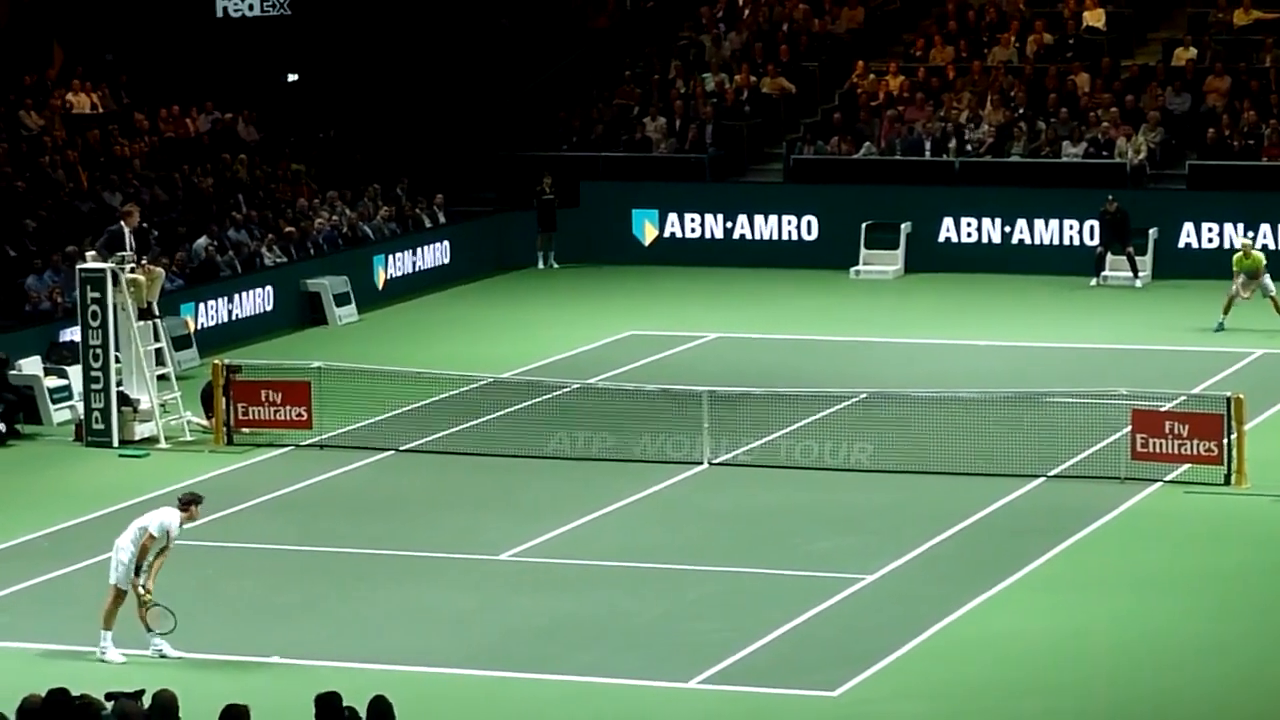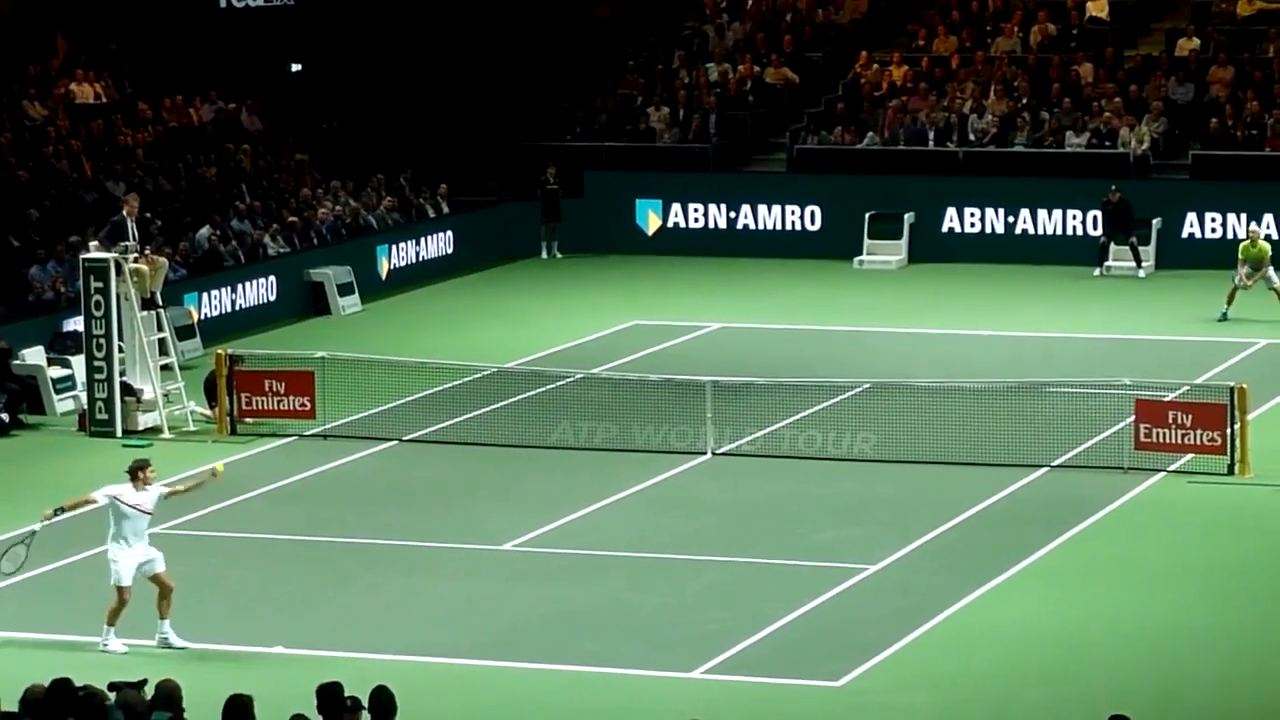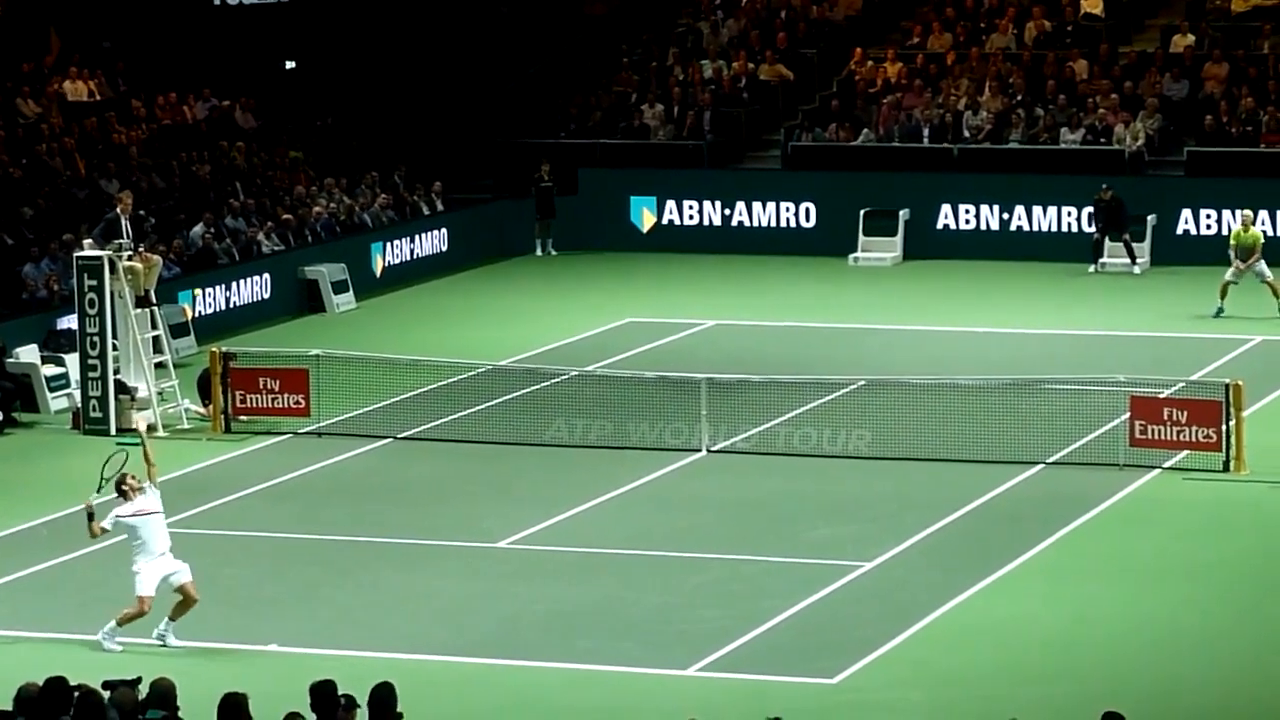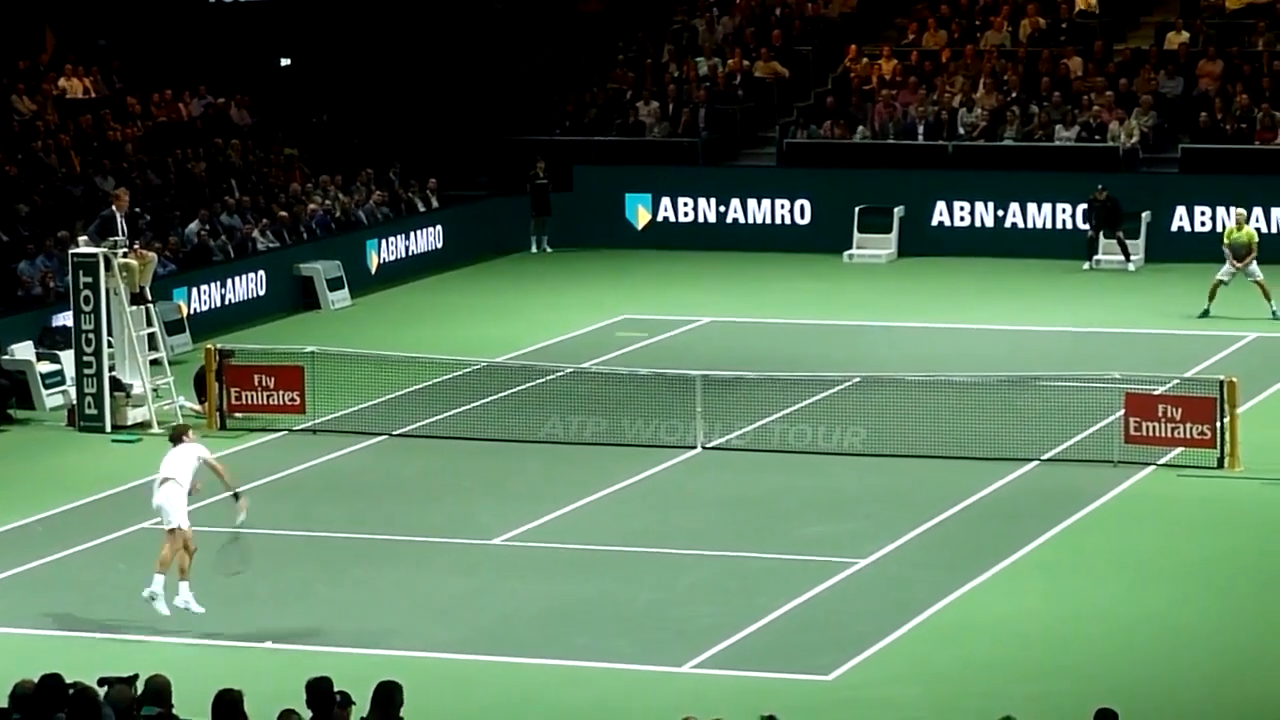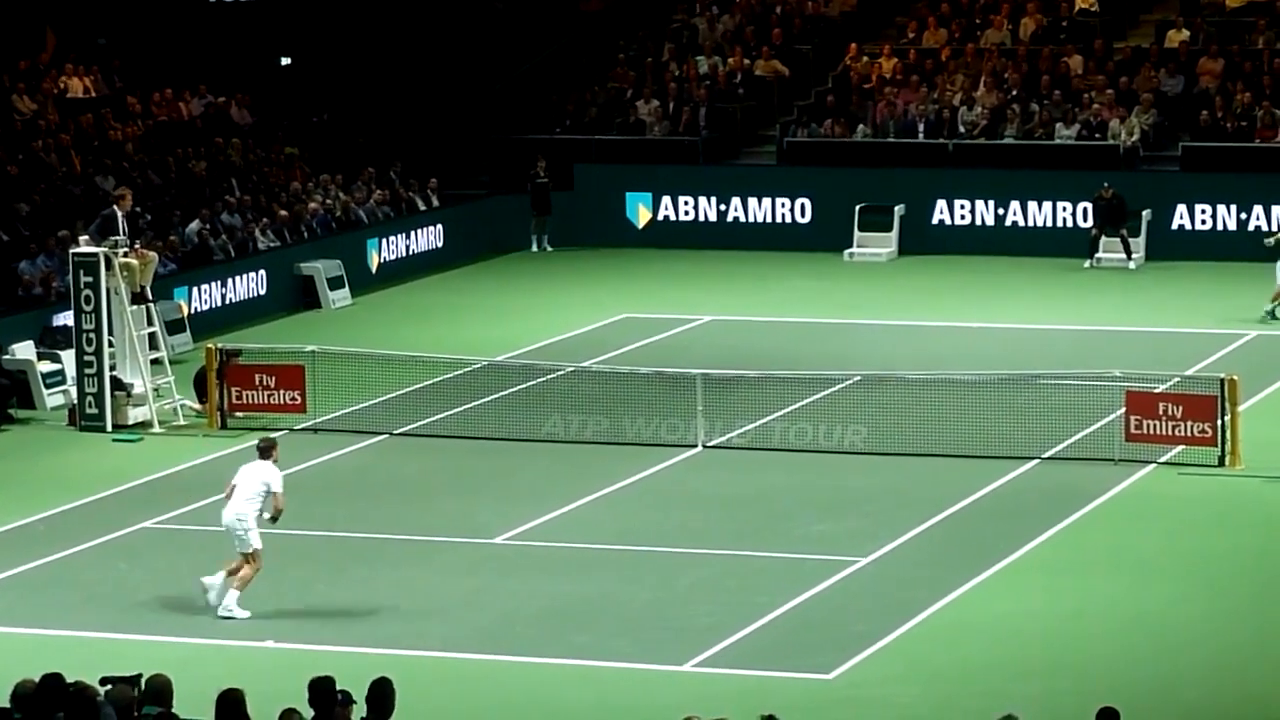
dt=0.5s
person 1, frame 1
left shoulder: (178, 527)
right shoulder: (166, 517)
left elbow: (162, 554)
right elbow: (145, 545)
left wrist: (149, 580)
right wrist: (137, 573)
left hip: (144, 558)
right hip: (128, 552)
left knee: (144, 601)
right knee: (117, 598)
left ankle: (157, 645)
right ankle: (105, 647)
person 1, frame 2
left shoulder: (154, 492)
right shoulder: (115, 491)
left elbow: (180, 489)
right elbow: (85, 501)
left wrist: (205, 479)
right wrist: (56, 512)
left hip: (143, 549)
right hip: (121, 552)
left knee: (167, 587)
right knee: (123, 597)
left ankle: (164, 634)
right ankle: (107, 639)
person 1, frame 3
left shoulder: (150, 495)
right shoulder: (119, 513)
left elbow: (150, 464)
right elbow: (95, 533)
left wrist: (143, 436)
right wrist: (90, 513)
left hip: (168, 560)
right hip: (146, 565)
left knee: (191, 597)
right knee: (142, 609)
left ankle: (164, 631)
right ankle: (108, 633)
person 1, frame 4
left shoulder: (170, 456)
right shoulder: (194, 448)
right elbow: (218, 469)
left wrist: (189, 488)
right wrist: (236, 494)
left hip: (162, 496)
right hip: (170, 496)
left knee: (190, 546)
right knee: (175, 543)
left ankle: (185, 596)
right ankle: (156, 589)
person 1, frame 5
left shoulder: (245, 468)
right shoulder: (273, 473)
left elbow: (228, 494)
right elbow: (279, 505)
right wrist: (274, 517)
left hip: (229, 515)
right hip: (242, 518)
left knee: (245, 561)
right knee: (254, 565)
left ankle: (215, 580)
right ankle: (228, 605)
